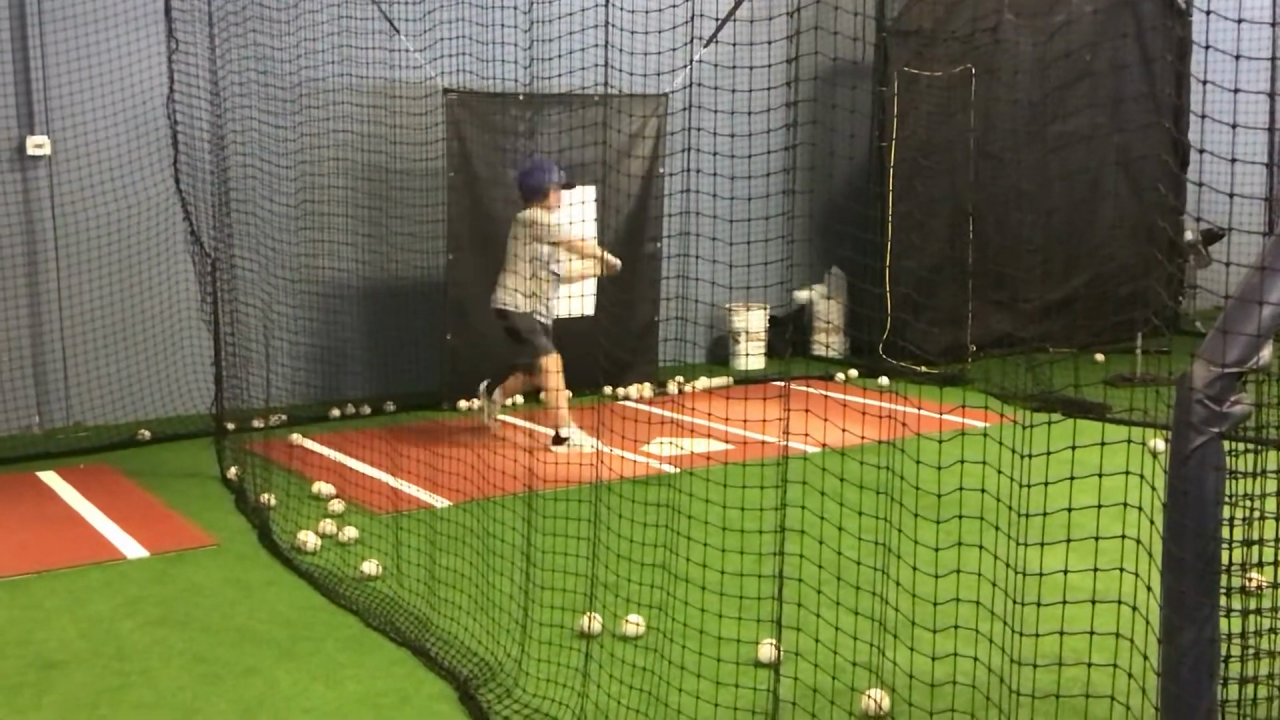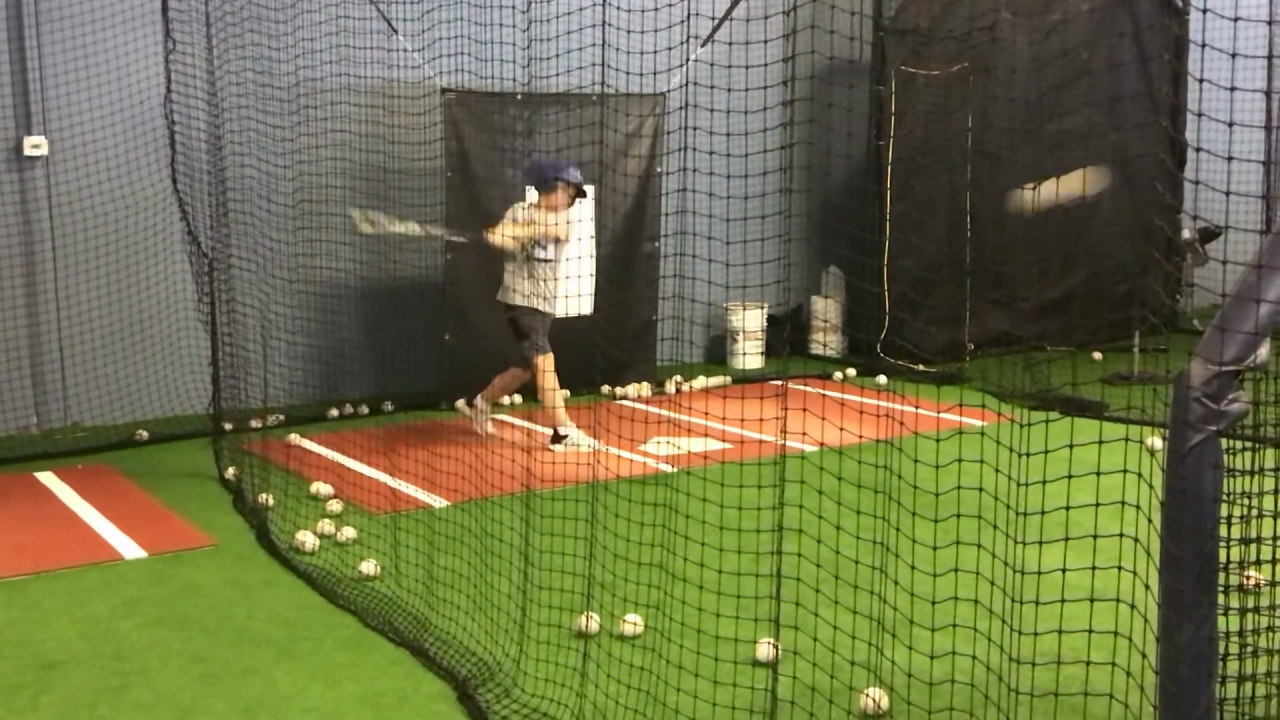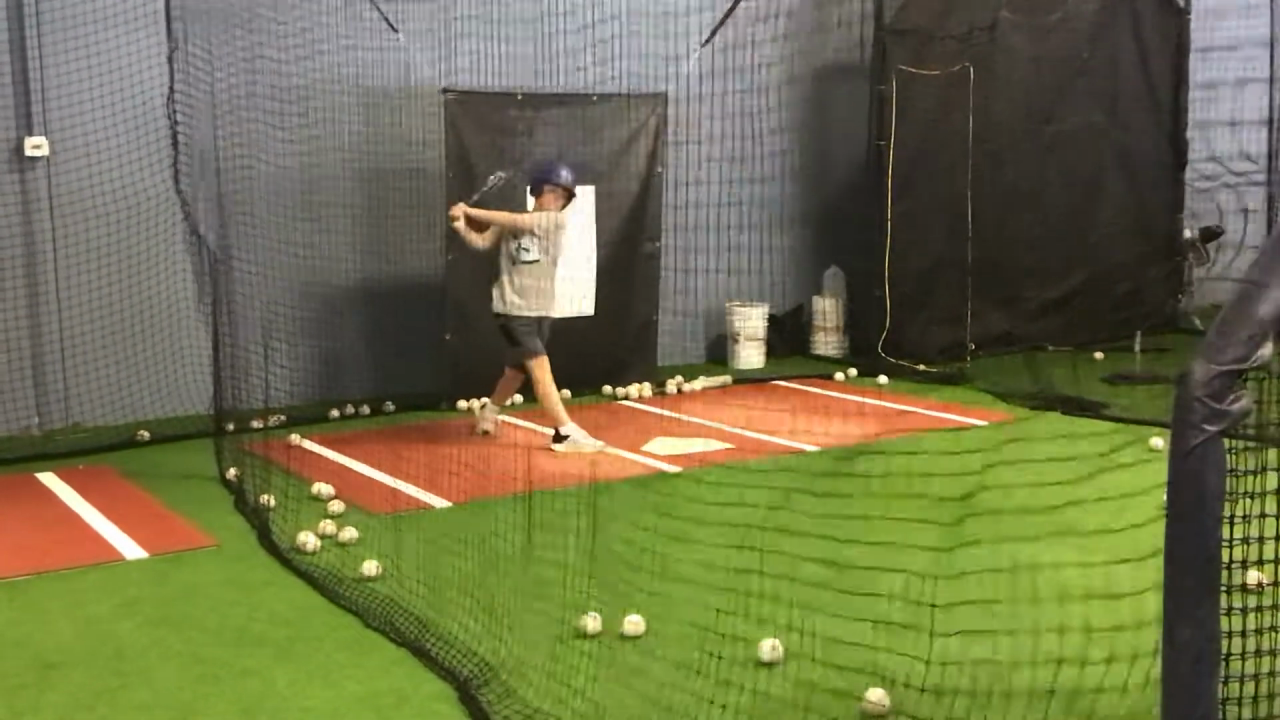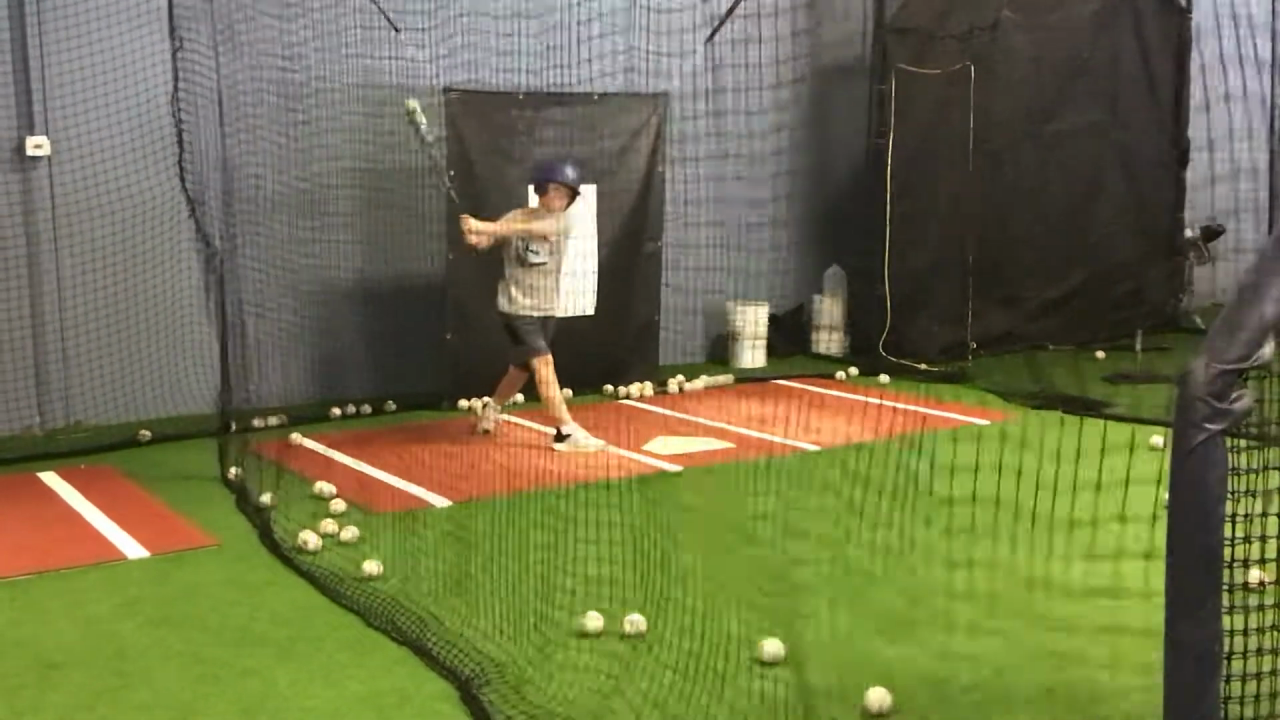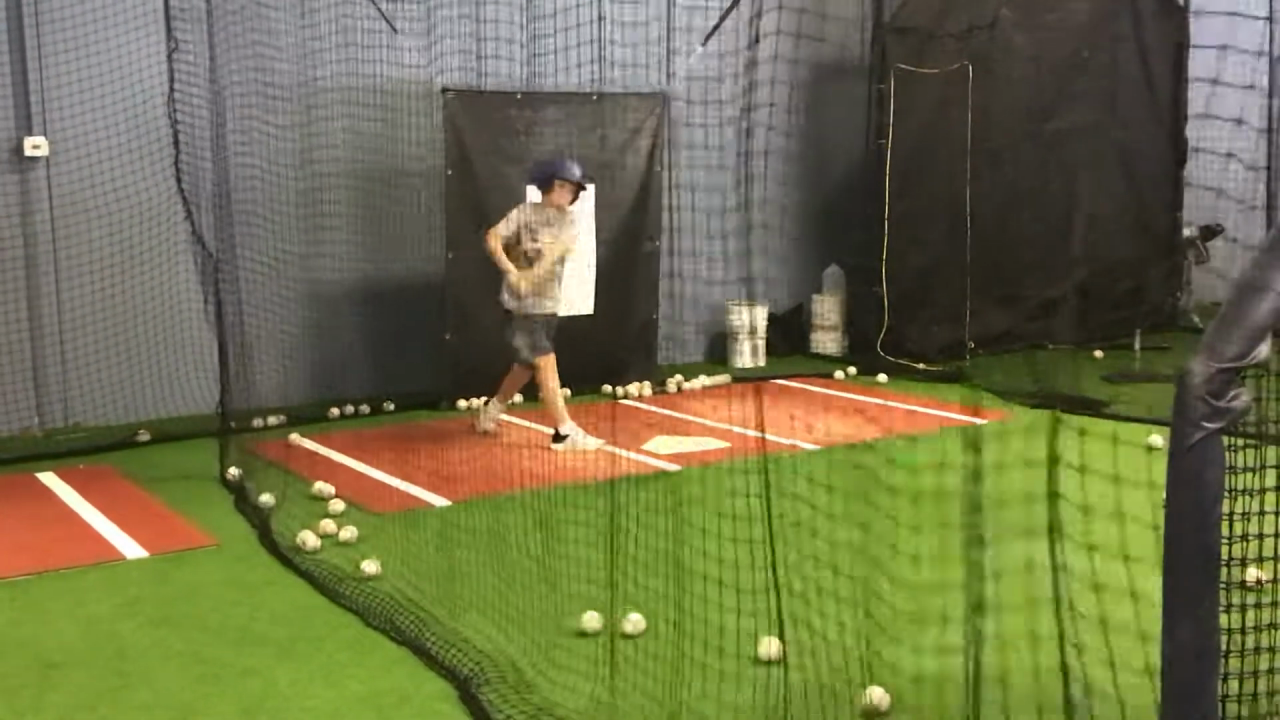
dt=0.3s
person 1, frame 1
left shoulder: (544, 223)
right shoulder: (531, 219)
left elbow: (552, 271)
right elbow: (578, 246)
right wrist: (606, 258)
left hip: (536, 310)
right hip: (514, 306)
left knee: (534, 373)
right knee: (549, 362)
left ankle: (494, 393)
right ankle: (565, 434)
person 1, frame 2
left shoulder: (564, 219)
right shoulder: (519, 210)
left elbow: (545, 230)
right elbow: (501, 235)
left wrist: (516, 233)
right wrist: (499, 237)
left hip: (543, 304)
right hip: (518, 300)
left knee: (524, 368)
right knee: (545, 361)
left ankle: (480, 403)
right ankle: (563, 431)
person 1, frame 3
left shoulder: (556, 221)
right shoulder: (508, 223)
left elbow: (515, 221)
right elbow: (481, 242)
left wrist: (471, 210)
right wrist: (461, 225)
left hip: (540, 309)
right hip: (511, 307)
left knee: (518, 369)
right knee: (539, 364)
left ankle: (488, 412)
right ankle: (565, 431)
person 1, frame 4
left shoulder: (561, 222)
right shoulder: (517, 215)
left elbow: (528, 229)
right elbow: (484, 239)
left wrist: (485, 227)
right wrist: (472, 233)
left hip: (545, 308)
right hip: (516, 306)
left knee: (522, 367)
right knee: (542, 362)
left ankle: (490, 412)
right ankle: (566, 431)
person 1, frame 5
left shoulder: (569, 223)
right shoulder: (523, 212)
left elbow: (556, 251)
right elbow: (493, 240)
left wrist: (534, 275)
right wrist: (510, 271)
left hip: (548, 305)
right hip: (520, 303)
left knee: (526, 365)
right knee: (545, 361)
left ankle: (490, 411)
right ankle: (565, 431)
